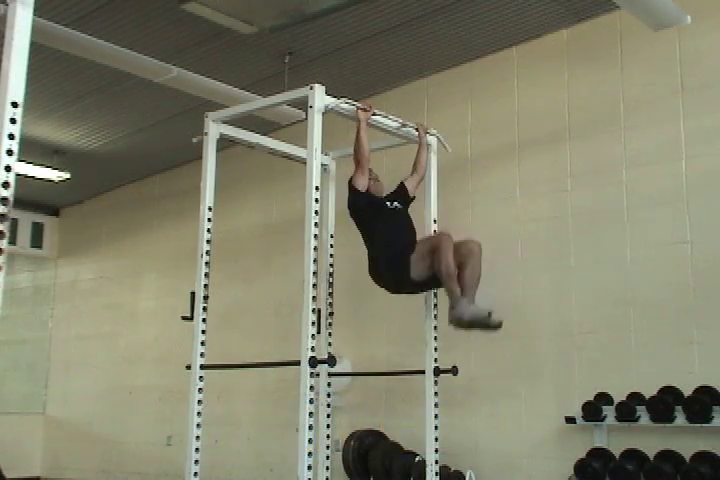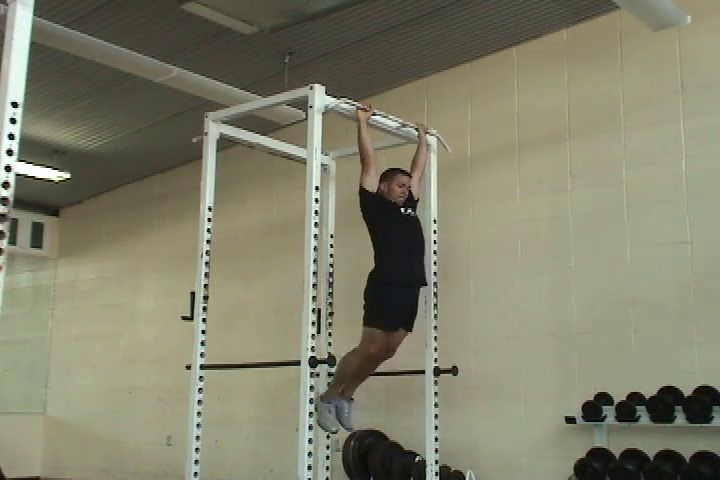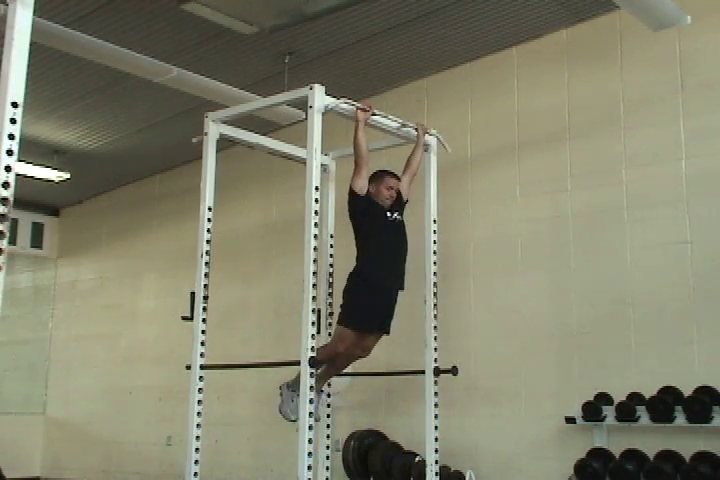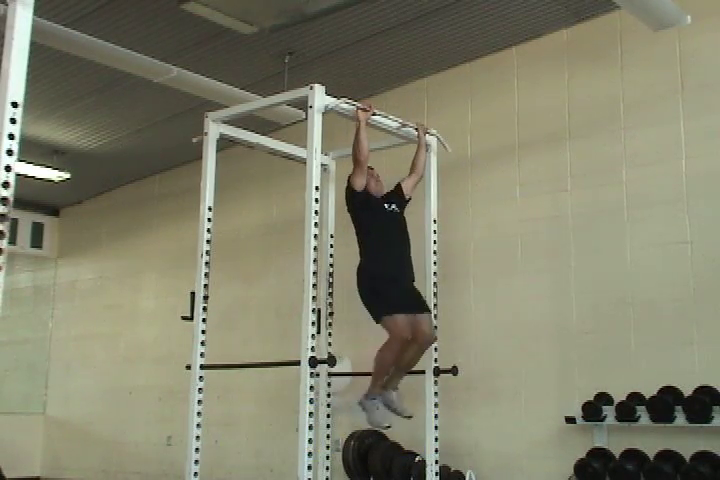
dt=0.5s
person 1, frame 1
left shoulder: (394, 200)
right shoulder: (361, 201)
left elbow: (417, 175)
right elbow: (362, 163)
left wrist: (422, 140)
right wrist: (362, 123)
left hip: (414, 271)
right hip: (392, 269)
left knee: (471, 248)
right knee: (443, 240)
left ankle: (467, 306)
right ankle: (460, 306)
person 1, frame 2
left shoulder: (408, 206)
right shoulder: (374, 203)
left elbow: (418, 171)
right elbow: (369, 164)
left wrist: (422, 139)
right wrist: (362, 123)
left hip: (410, 288)
right hip: (385, 285)
left knee: (386, 351)
right knee: (369, 348)
left ankle: (343, 397)
right ankle: (328, 398)
person 1, frame 3
left shoulder: (396, 209)
right shoulder: (362, 206)
left elbow: (409, 173)
right elbow: (361, 166)
left wrist: (420, 140)
right wrist: (360, 124)
left hip: (389, 291)
right hip: (364, 287)
left knee: (362, 350)
right knee: (340, 346)
left ankle: (316, 387)
right ankle: (294, 387)
person 1, frame 4
left shoulder: (392, 201)
right shoulder: (357, 199)
left elbow: (416, 174)
right elbow: (360, 164)
left wrist: (421, 140)
right wrist: (361, 123)
left hip: (402, 279)
right hip: (376, 279)
left knee: (425, 336)
right knee: (403, 334)
left ankle: (388, 389)
right ankle: (372, 396)
